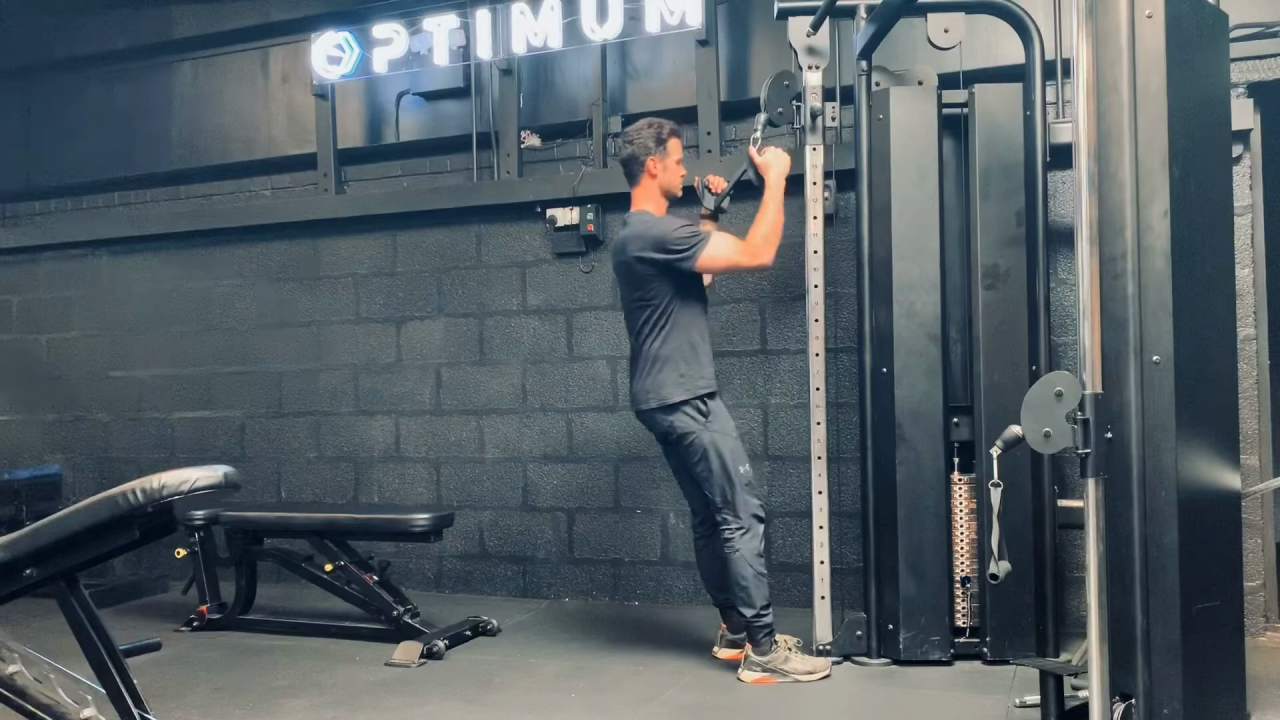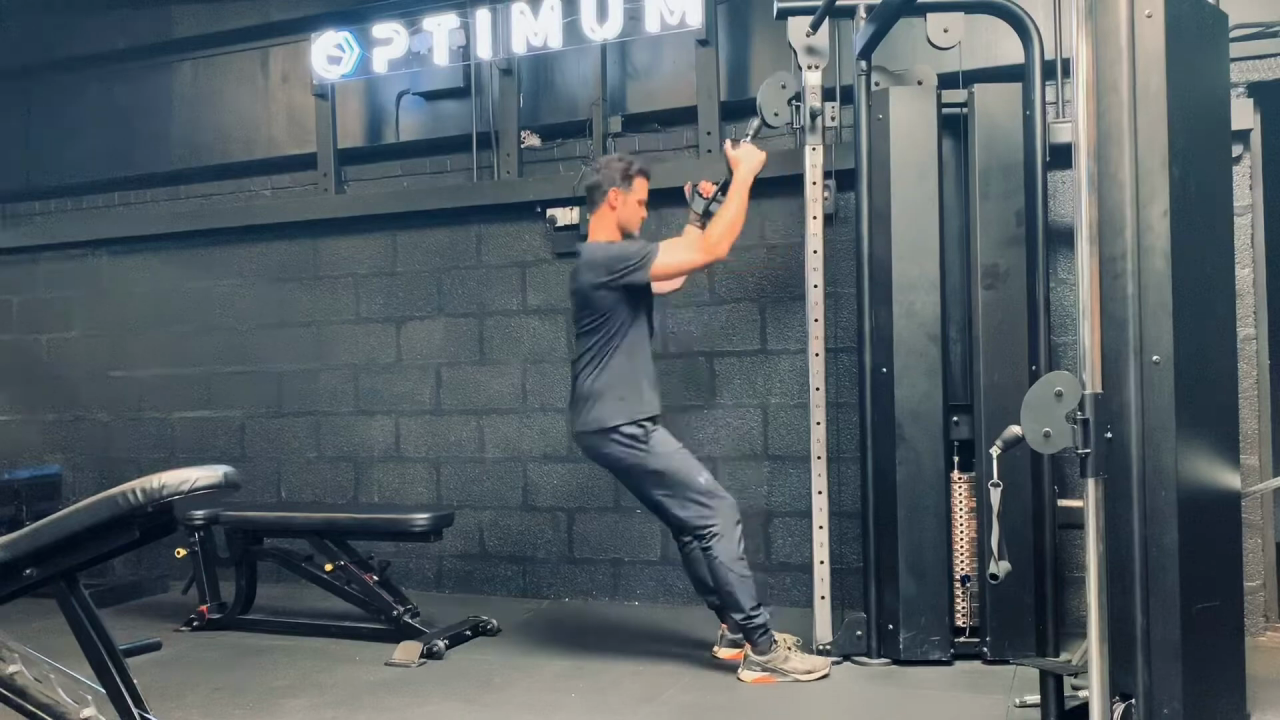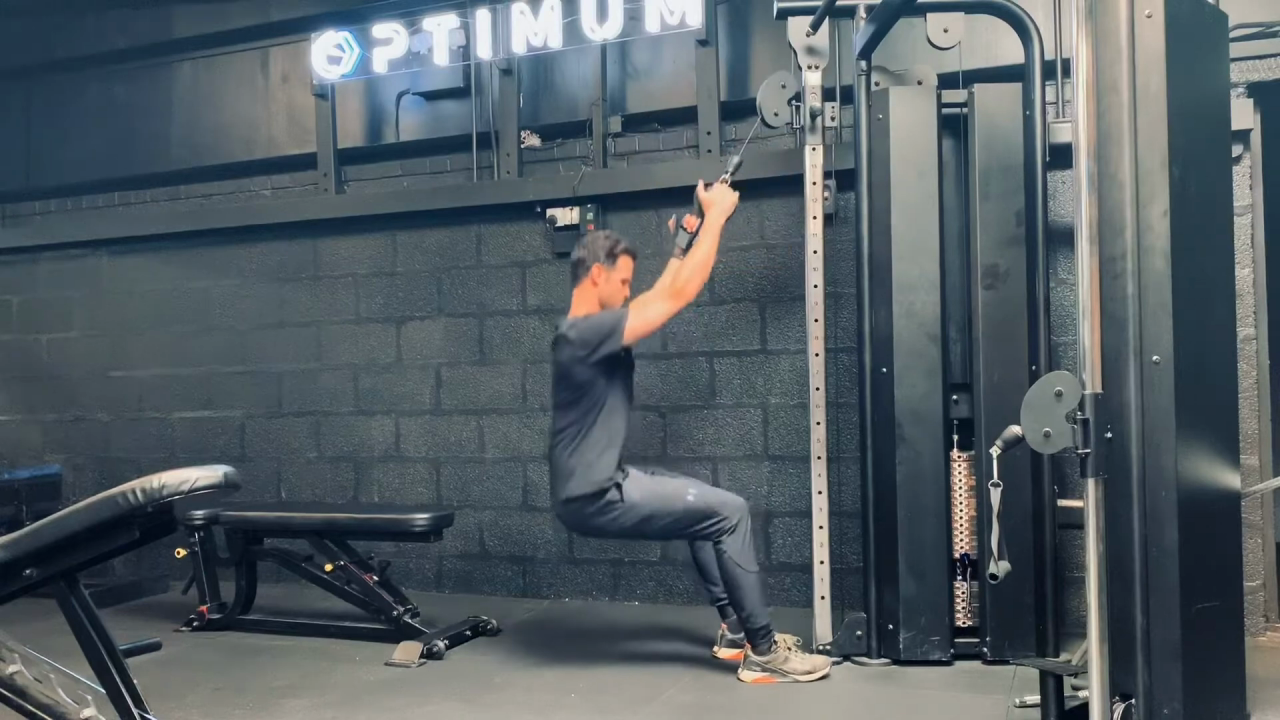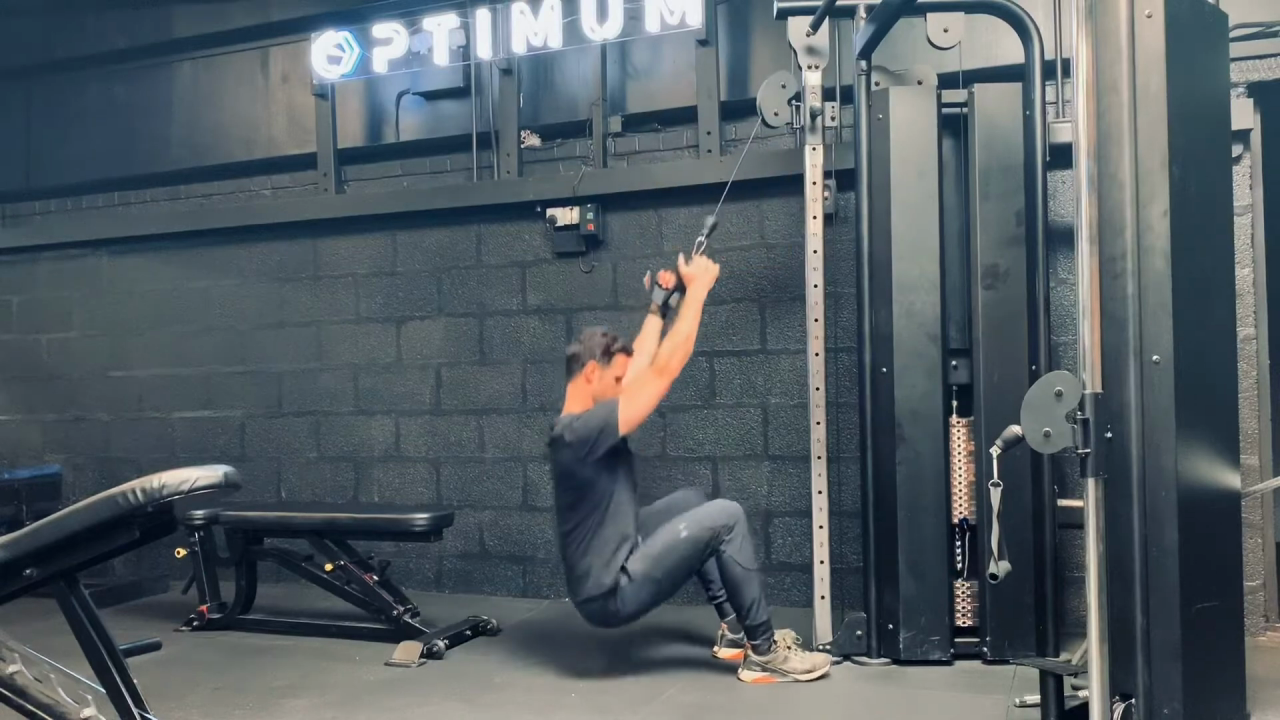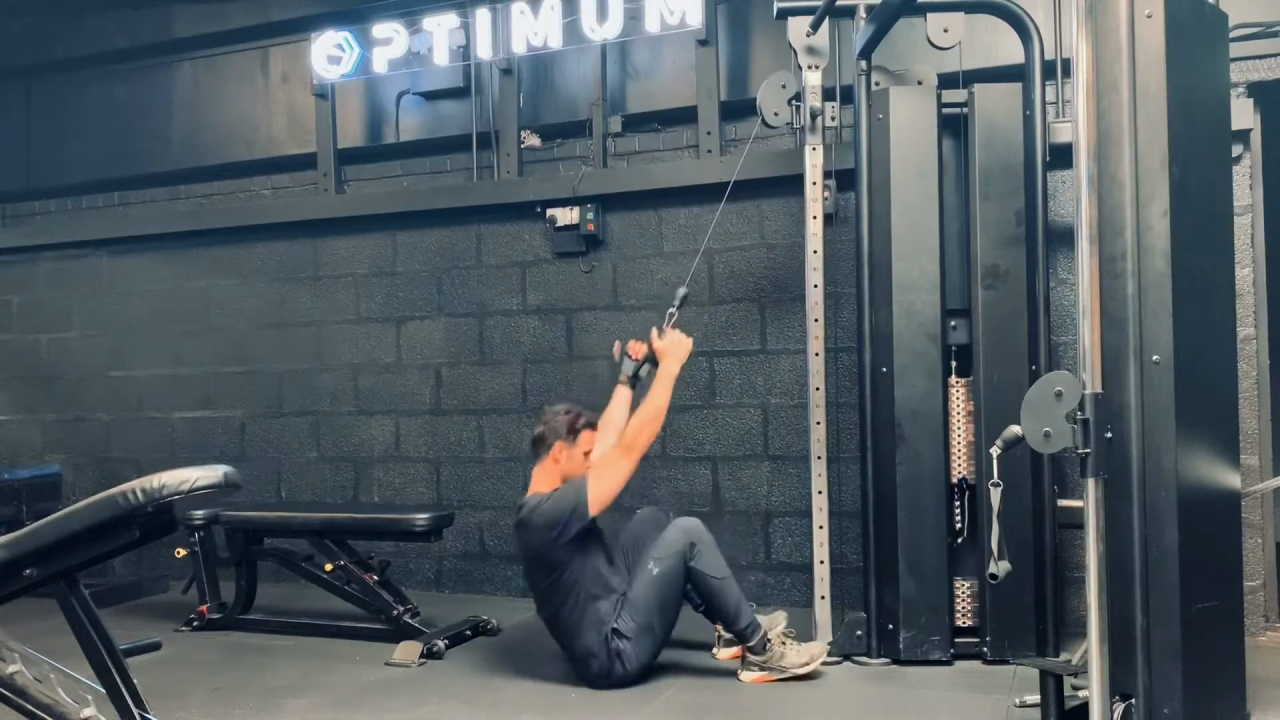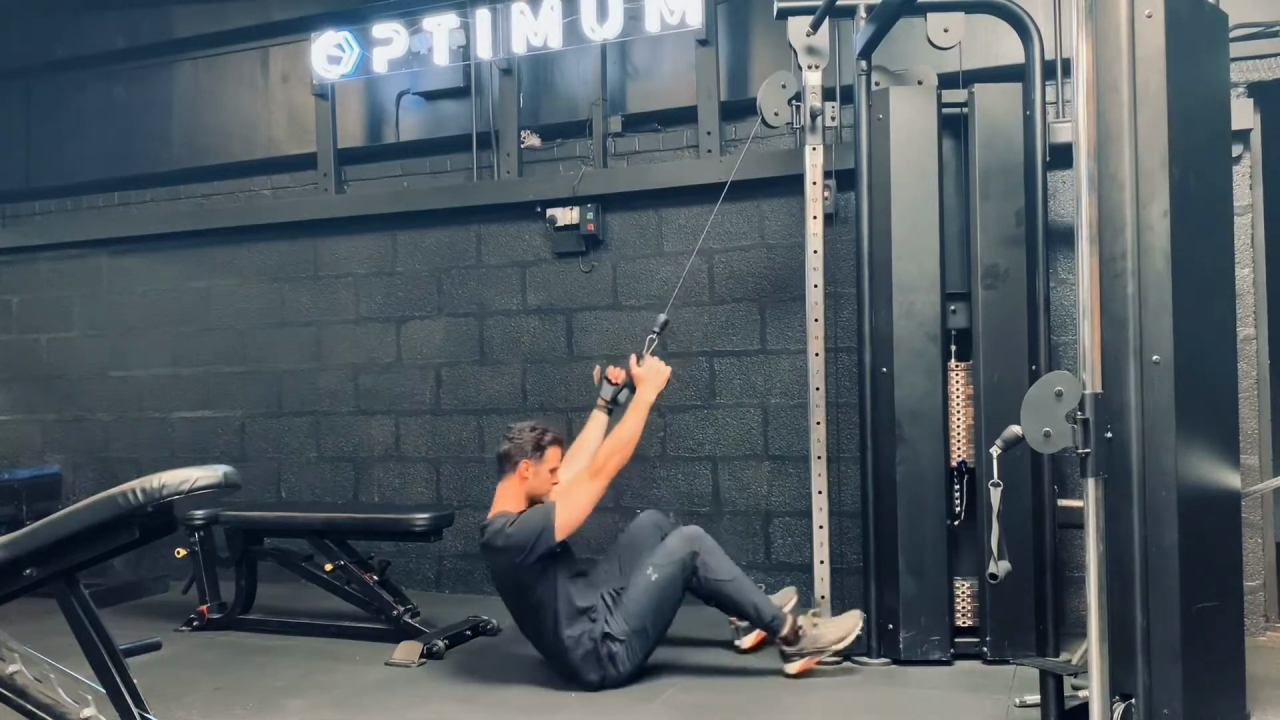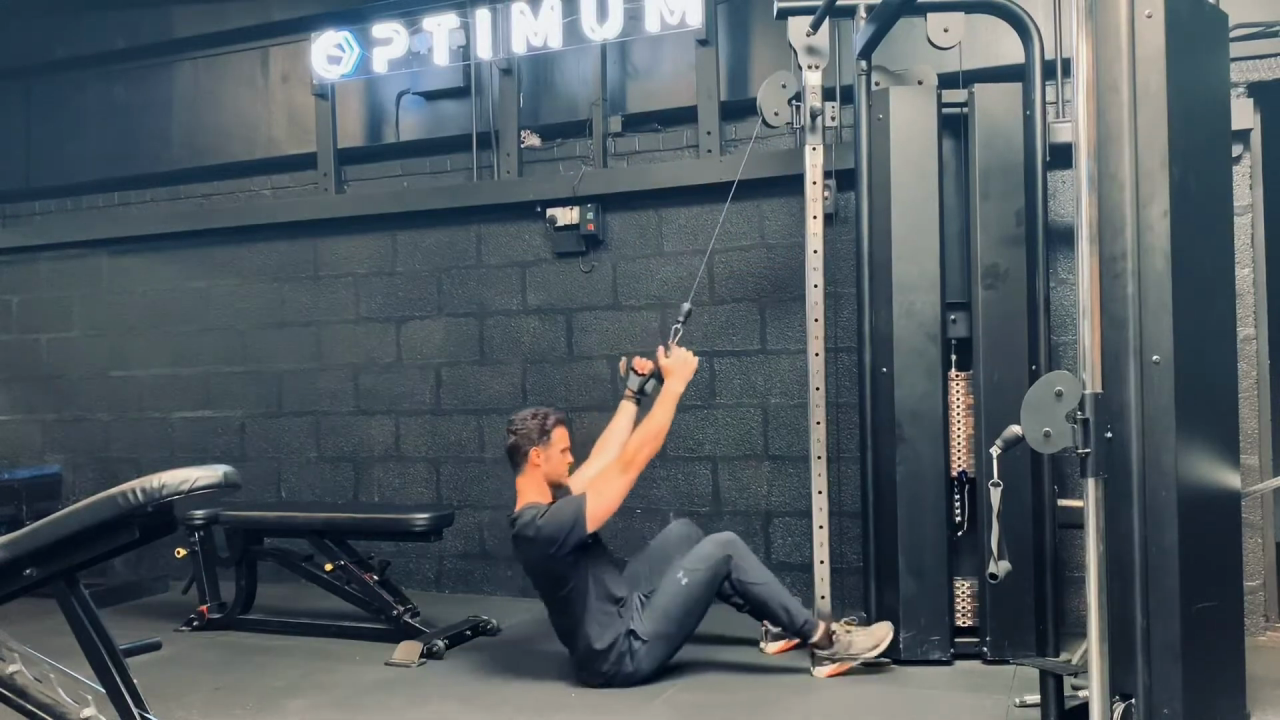
dt=0.3s
person 1, frame 1
left shoulder: (643, 234)
right shoulder: (654, 233)
left elbow: (699, 274)
right elbow: (758, 254)
left wrist: (710, 211)
right wrist: (774, 176)
left hip: (672, 397)
right hip: (682, 398)
left knee: (713, 517)
right knee: (741, 515)
left ankle: (735, 631)
right ankle: (764, 649)
person 1, frame 2
left shoulder: (607, 262)
right shoulder: (606, 257)
left elbow: (674, 273)
right elbow: (710, 252)
left wrist: (698, 213)
right wrist: (744, 174)
left hip: (618, 423)
right hip: (615, 426)
left knee: (695, 519)
right knee: (717, 513)
left ankle: (735, 630)
right ankle: (762, 650)
person 1, frame 3
left shoulder: (592, 329)
right shoulder: (585, 333)
left elbow: (662, 298)
right elbow: (678, 296)
left wrist: (683, 245)
right wrist: (716, 217)
left hip: (600, 481)
right hip: (594, 493)
left knee: (702, 508)
right knee: (728, 512)
left ankle: (736, 630)
right ankle: (764, 651)
person 1, frame 4
left shoulder: (581, 423)
right shoulder: (581, 434)
left elbow: (639, 367)
right elbow: (661, 372)
left wrist: (658, 307)
right wrist: (697, 289)
left hip: (615, 559)
right hip: (608, 592)
left knee: (693, 505)
right knee: (726, 516)
left ankle: (736, 629)
right ankle: (764, 652)
person 1, frame 5
left shoulder: (548, 500)
right shoulder: (549, 513)
left elbow: (609, 441)
right elbow: (631, 448)
left wrist: (628, 377)
right wrist: (670, 364)
left hip: (603, 630)
right hip: (615, 655)
left knee: (651, 521)
right knee: (687, 532)
left ankle: (733, 628)
right ankle: (760, 651)
person 1, frame 6
left shoulder: (512, 518)
right shoulder: (514, 537)
left elbow: (575, 469)
right elbow: (600, 472)
left wrist: (604, 402)
right wrist: (646, 391)
right hip: (604, 655)
left knee: (652, 523)
right knee: (690, 540)
left ankle: (751, 613)
right ankle: (792, 637)
person 1, frame 7
left shoulder: (544, 507)
right shoulder: (546, 527)
left elbow: (604, 459)
right elbow: (630, 464)
left wrist: (633, 393)
right wrist: (674, 383)
right hip: (624, 653)
left knee: (683, 533)
right knee: (723, 547)
left ankle: (778, 623)
right ankle: (826, 643)
